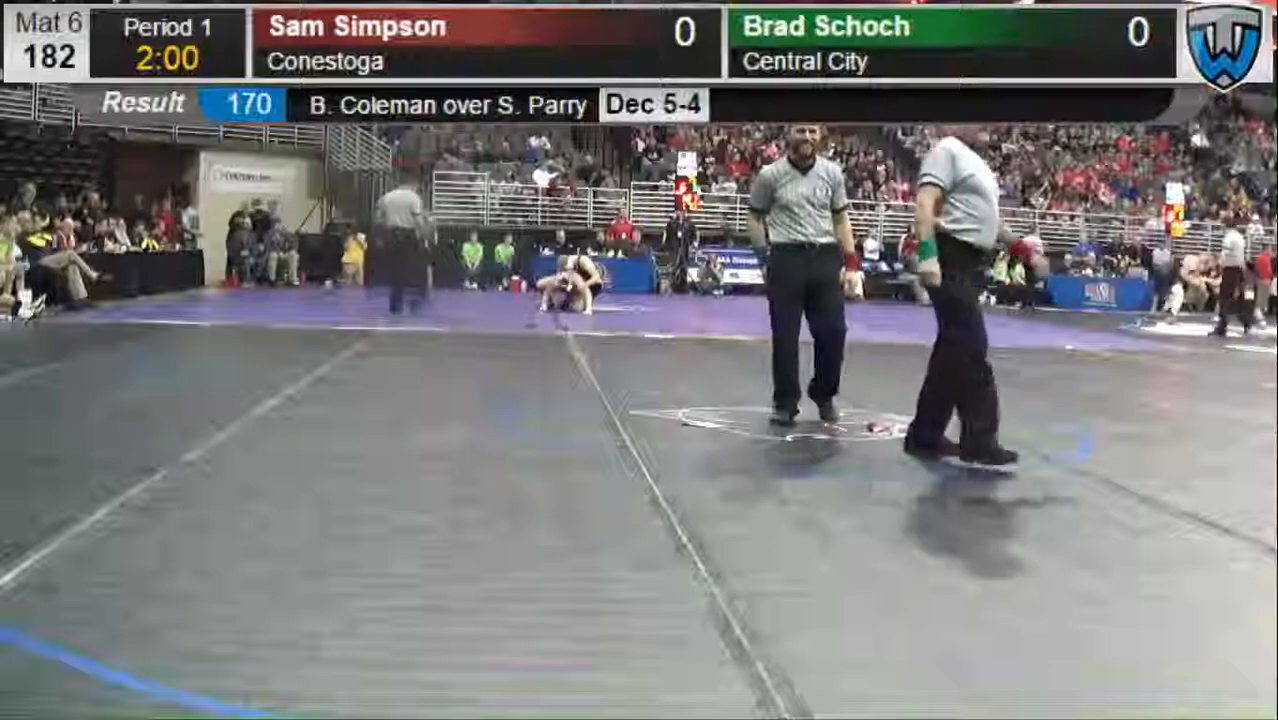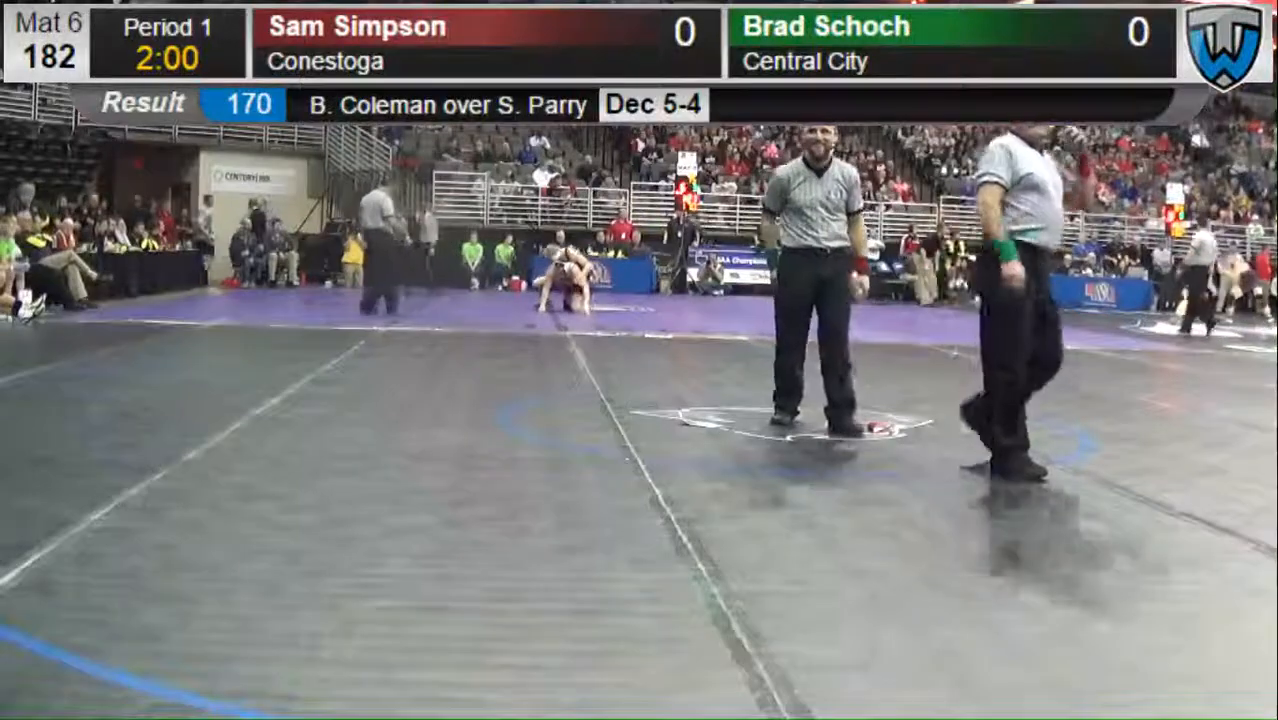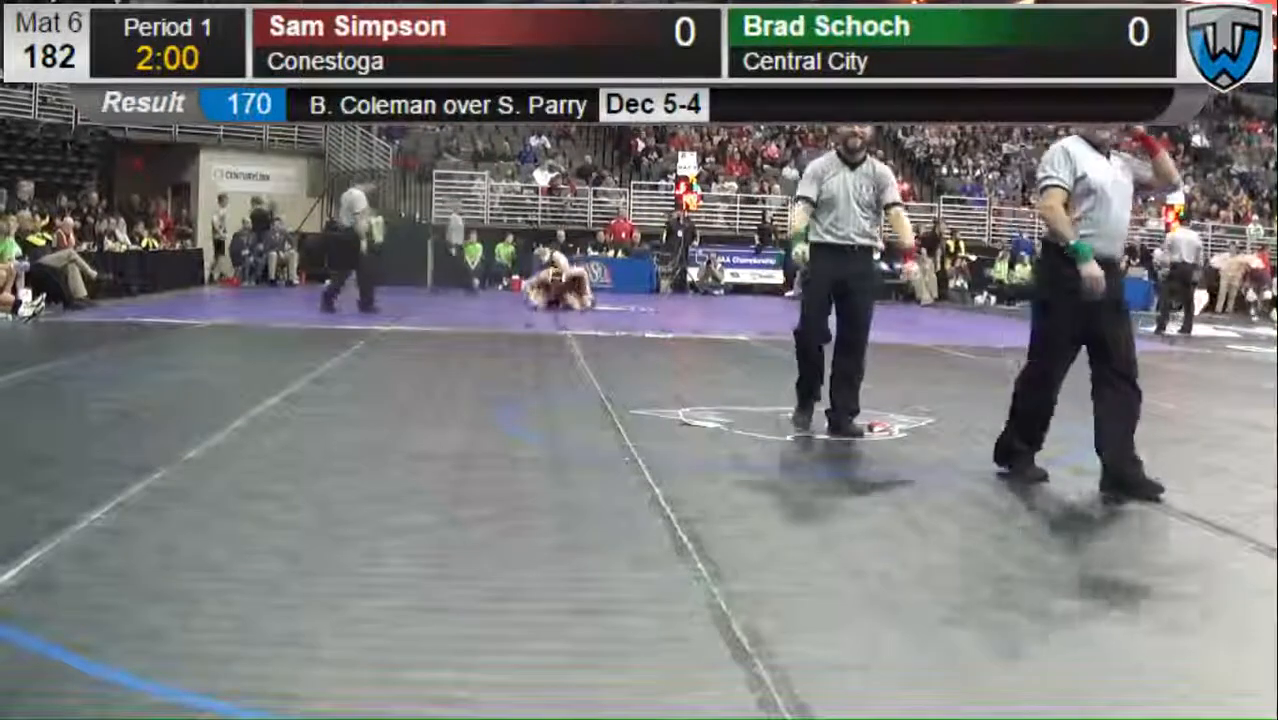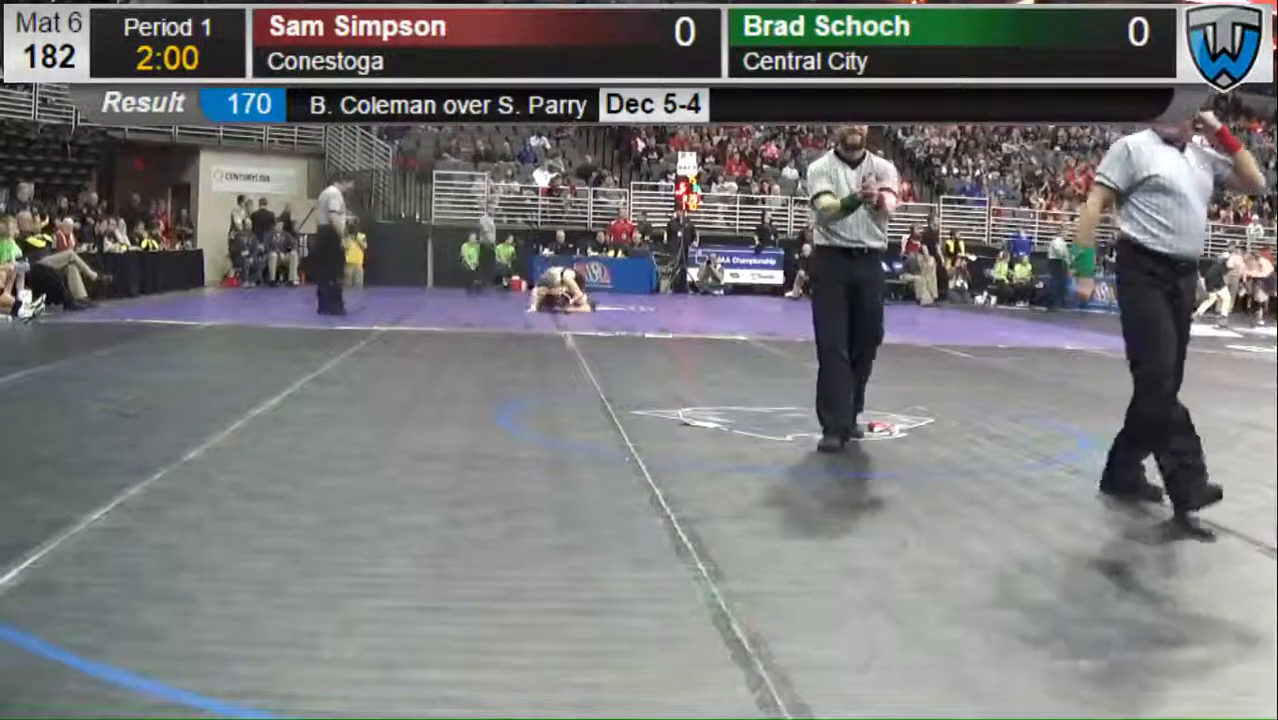
dt=0.5s
person 1, frame 1
left shoulder: (974, 160)
right shoulder: (947, 151)
right elbow: (925, 204)
right wrist: (928, 253)
left hip: (967, 261)
right hip: (950, 259)
left knee: (955, 346)
right knee: (969, 346)
left ankle: (926, 434)
right ankle: (979, 441)
person 1, frame 2
left shoulder: (1048, 160)
right shoulder: (1004, 149)
left elbow: (1083, 200)
right elbow: (987, 205)
left wrist: (1083, 160)
right wrist: (1007, 256)
left hip: (1038, 265)
right hip: (1008, 263)
left knee: (1047, 355)
right knee: (1007, 358)
left ankle: (984, 411)
right ankle: (1008, 454)
person 1, frame 3
left shoulder: (1123, 162)
right shoulder: (1066, 151)
left elbow: (1170, 181)
right elbow: (1050, 208)
left wrist: (1147, 140)
right wrist: (1083, 254)
left hip: (1108, 275)
right hip: (1067, 269)
left knee: (1119, 373)
right knee: (1047, 368)
left ankle: (1121, 470)
right ankle: (1016, 451)
person 1, frame 4
left shoulder: (1204, 156)
right shoulder: (1132, 148)
left elbow: (1254, 183)
right elbow: (1093, 207)
left wrist: (1222, 134)
right wrist: (1086, 268)
left hip: (1184, 275)
right hip: (1143, 271)
left knee: (1160, 382)
right knee: (1158, 377)
left ankle: (1123, 471)
right ankle: (1187, 487)
person 2, frame 1
left shoulder: (832, 172)
right shoulder: (771, 175)
left elbow: (841, 219)
right elbow: (755, 218)
left wrist: (850, 262)
right wrist: (764, 258)
left hip: (825, 258)
right hip: (787, 258)
left knee: (832, 331)
right knee: (785, 335)
left ankle: (824, 393)
right ankle: (785, 403)
person 2, frame 2
left shoulder: (848, 175)
right shoulder: (785, 175)
left elbow: (855, 223)
right elbow: (769, 220)
left wrist: (862, 267)
right wrist: (774, 261)
left hip: (836, 262)
right hip: (796, 261)
left knee: (836, 339)
right knee: (790, 338)
left ankle: (840, 414)
right ankle: (786, 405)
person 2, frame 3
left shoulder: (880, 173)
right shoulder: (819, 168)
left elbow: (895, 212)
right elbow: (803, 208)
right wrist: (798, 241)
left hip: (861, 262)
right hip: (823, 257)
left knee: (854, 342)
right knee: (810, 333)
left ankle: (842, 415)
right ankle: (806, 400)
person 2, frame 4
left shoulder: (883, 168)
right shoulder: (820, 168)
left elbow: (888, 211)
right elbow: (824, 209)
left wrist: (878, 202)
right wrist: (856, 199)
left hip: (869, 264)
right hip: (830, 262)
left knee: (866, 344)
right knee: (833, 348)
left ankle: (848, 413)
right ankle: (835, 426)
